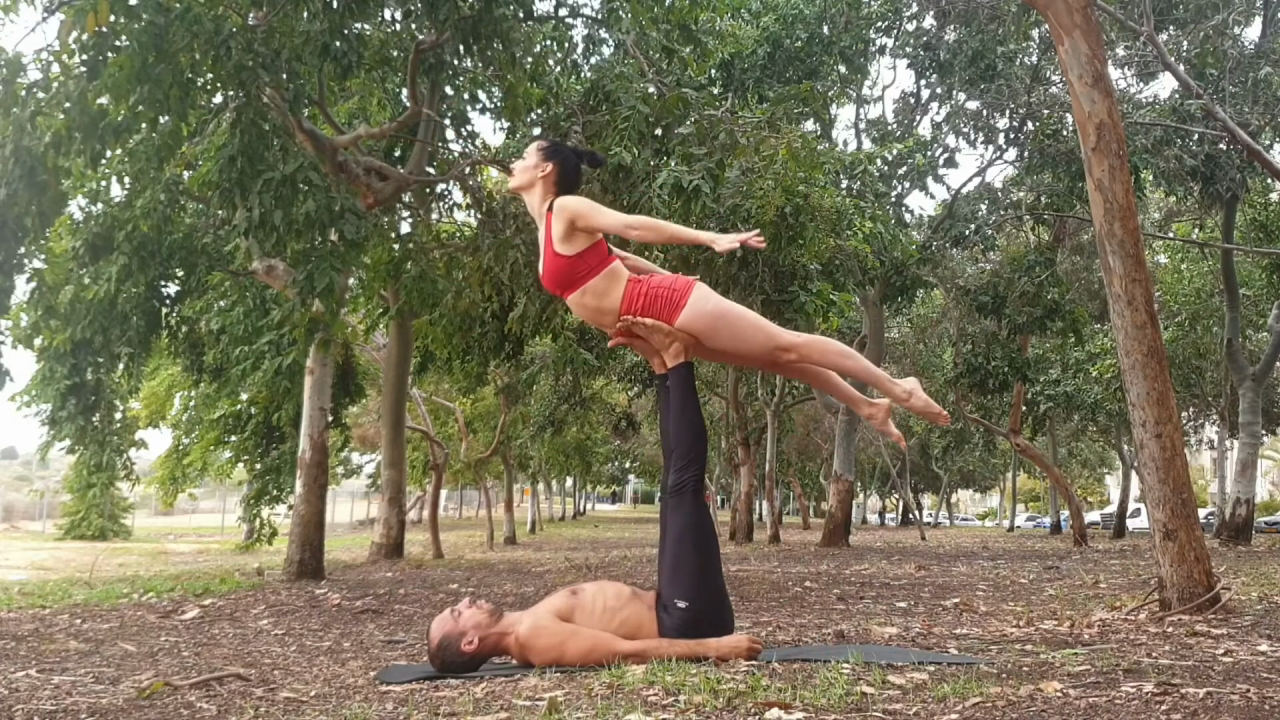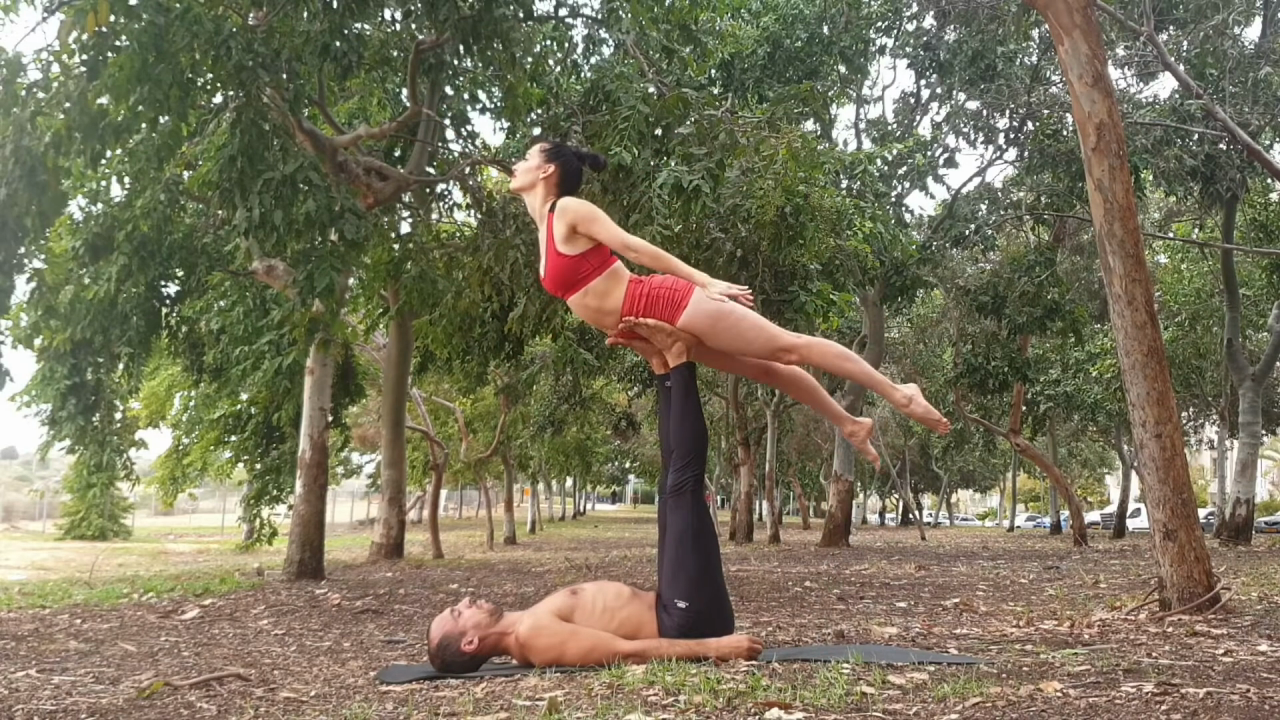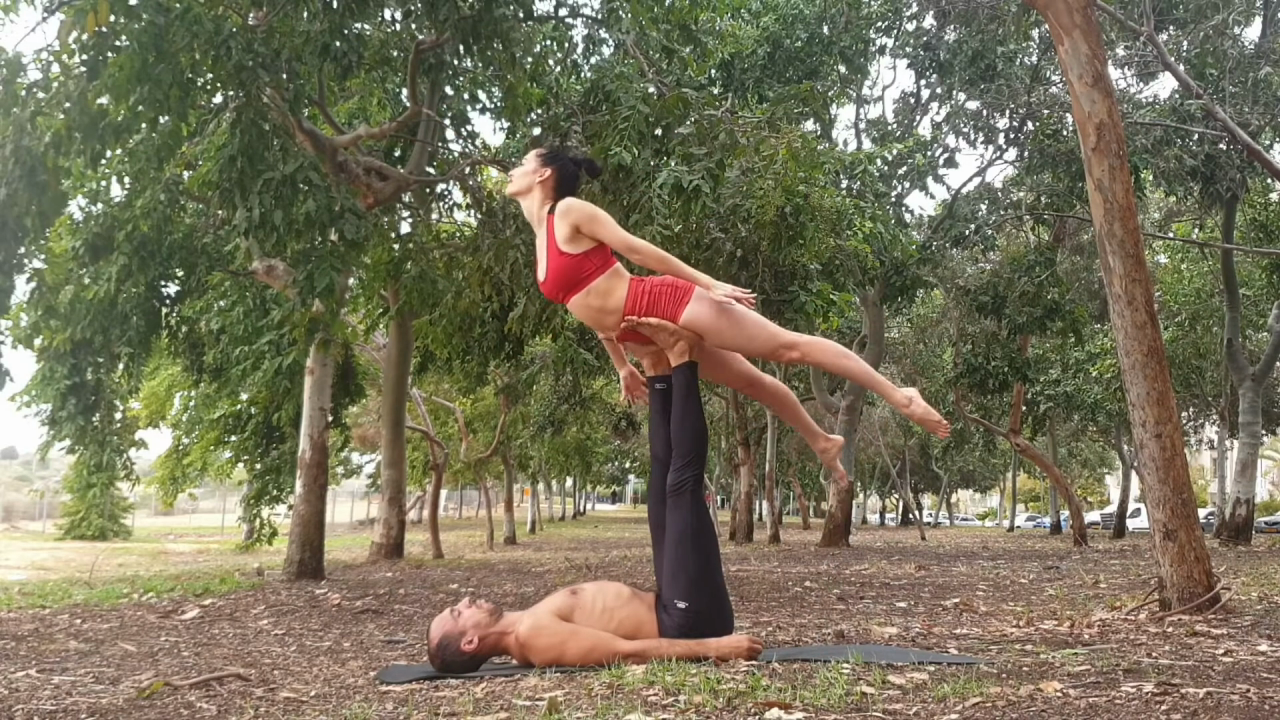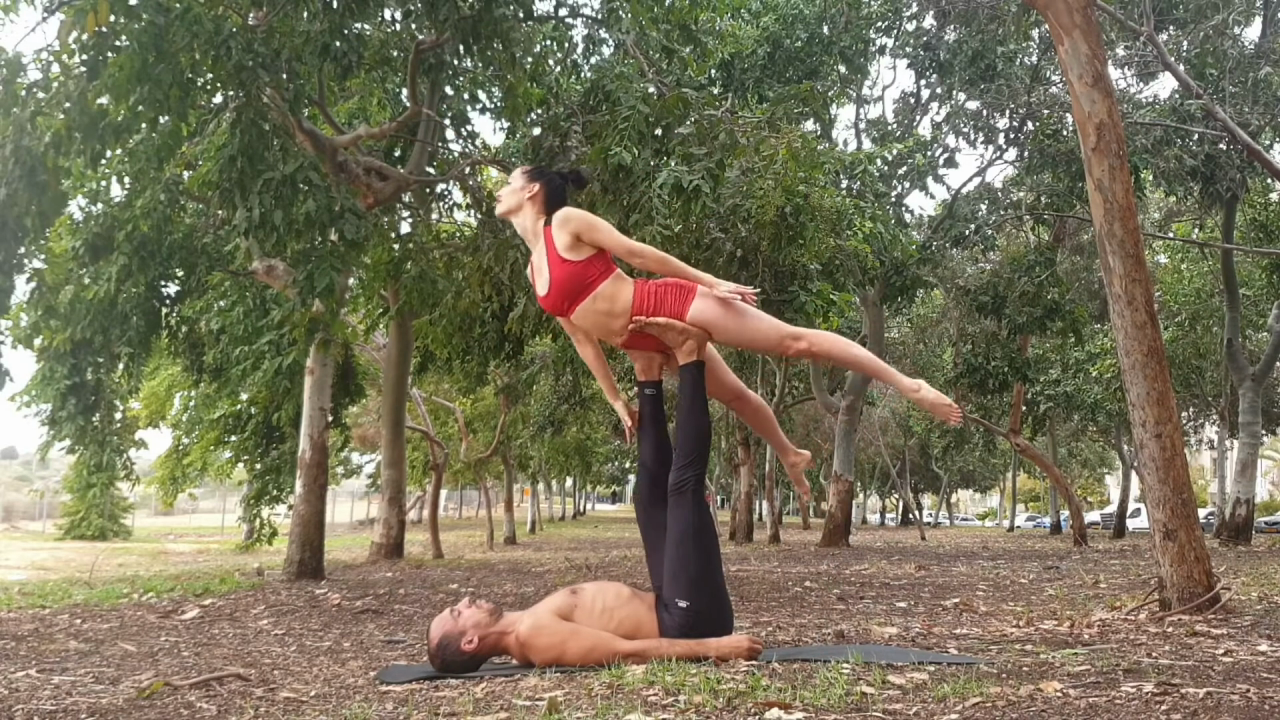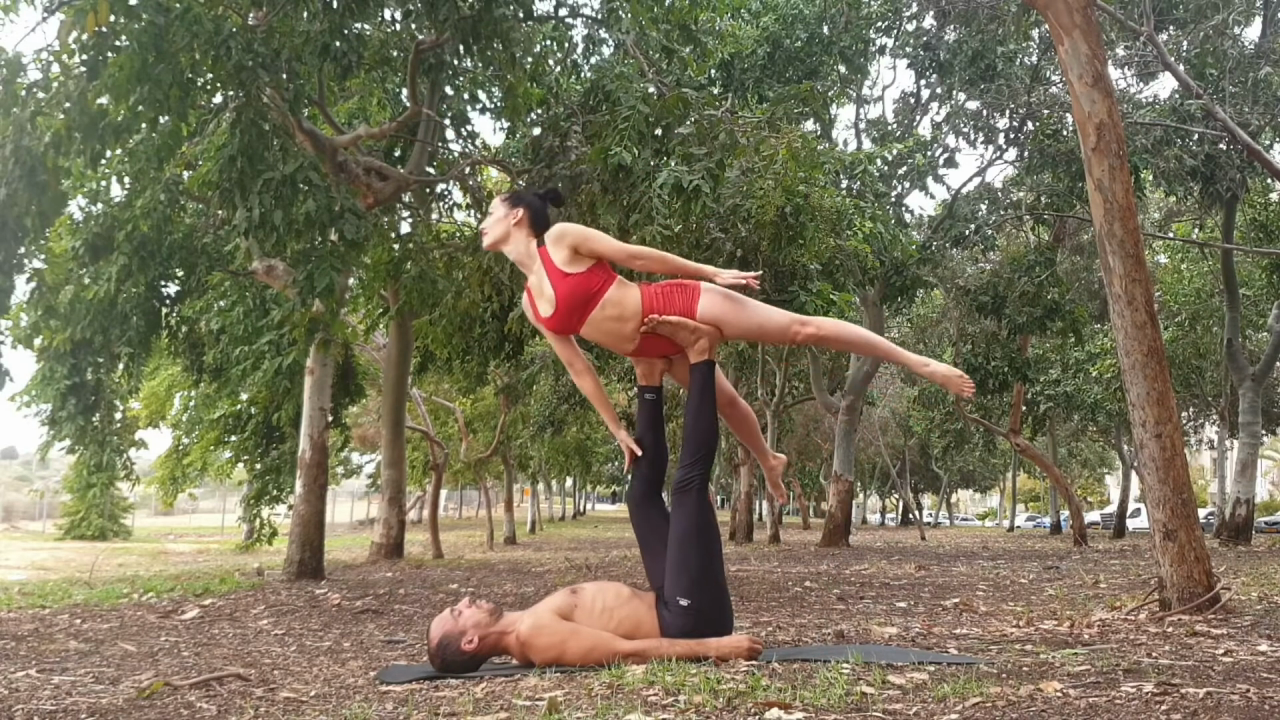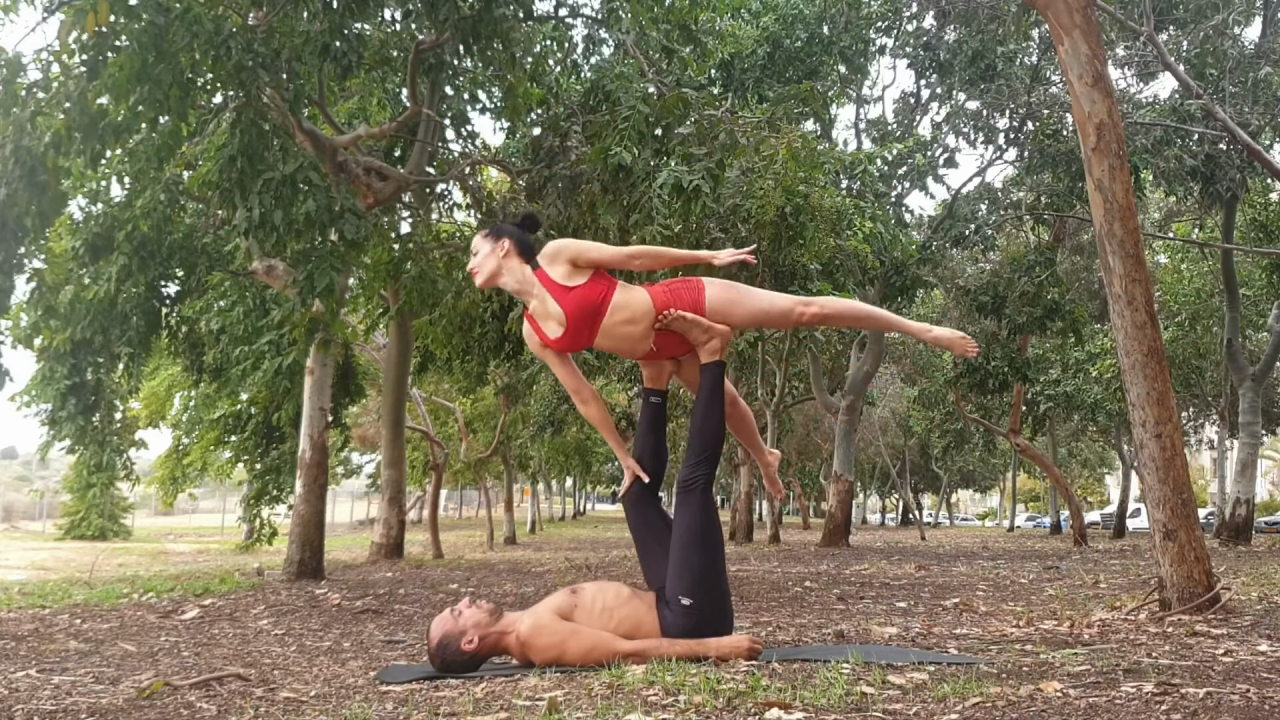
dt=0.2s
person 1, frame 1
left shoulder: (568, 210)
right shoulder: (548, 228)
left elbow: (636, 226)
left wrist: (712, 239)
left hip: (668, 305)
right hip: (656, 324)
left knee: (785, 346)
right knee: (772, 358)
left ankle: (896, 389)
right ankle: (865, 406)
person 1, frame 2
left shoulder: (569, 210)
right shoulder: (547, 234)
left elbow: (635, 247)
left wrist: (706, 282)
left hip: (669, 304)
right hip: (655, 326)
left knee: (786, 348)
right knee: (763, 366)
left ankle: (898, 394)
right ankle: (847, 423)
person 1, frame 3
left shoulder: (569, 212)
right shoulder: (542, 245)
left elbow: (637, 248)
right elbow: (591, 307)
left wrist: (709, 283)
right wrist: (622, 365)
left hip: (667, 303)
left knee: (788, 346)
right knee: (748, 378)
left ankle: (899, 396)
right ankle: (819, 440)
person 1, frame 4
left shoulder: (566, 221)
right shoulder: (535, 273)
left elbow: (636, 252)
right elbow: (582, 335)
left wrist: (711, 282)
right wrist: (615, 399)
left hip: (675, 305)
right hip: (653, 343)
left knee: (795, 341)
right knee: (731, 393)
left ankle: (907, 385)
right ankle: (788, 454)
person 1, frame 5
left shoulder: (561, 239)
right shoulder: (531, 305)
left elbow: (638, 256)
right elbow: (579, 368)
left wrist: (713, 274)
right wrist: (617, 430)
left hip: (682, 306)
right hip: (663, 347)
left knee: (801, 329)
right knee: (724, 402)
left ankle: (917, 362)
right ankle: (767, 460)
person 1, frame 6
left shoulder: (558, 255)
right shoulder: (534, 333)
left elbow: (635, 257)
right elbow: (584, 395)
left wrist: (709, 255)
right wrist: (624, 455)
left hip: (688, 303)
right hip: (668, 351)
left knee: (806, 310)
right knee: (723, 401)
left ankle: (920, 329)
right ankle: (764, 459)
person 2, frame 1
left shoulder: (530, 625)
right shoulder: (530, 636)
right elbow: (627, 652)
right wrist: (712, 647)
left hip: (676, 616)
right hip: (689, 624)
right knee: (684, 487)
left ankle: (666, 363)
right ankle: (675, 358)
person 2, frame 2
left shoulder: (530, 625)
right shoulder: (531, 635)
right elbow: (627, 653)
right wrist: (712, 647)
left hip: (676, 617)
right hip: (690, 624)
right knee: (683, 487)
left ankle: (666, 363)
right ankle: (676, 358)
person 2, frame 3
left shoulder: (530, 625)
right shoulder: (531, 635)
right elbow: (628, 653)
right wrist: (713, 646)
left hip: (676, 618)
right hip: (690, 625)
right knee: (683, 487)
left ankle: (664, 367)
right ankle: (680, 357)
person 2, frame 4
left shoulder: (530, 625)
right shoulder: (531, 635)
right elbow: (628, 652)
right wrist: (712, 647)
left hip: (677, 614)
right hip: (690, 623)
left knee: (651, 492)
right knee: (684, 487)
left ankle: (649, 373)
right ankle: (688, 356)
person 2, frame 5
left shoulder: (529, 625)
right shoulder: (531, 634)
right elbow: (628, 652)
right wrist: (712, 646)
left hip: (675, 611)
right hip: (690, 624)
left knee: (643, 493)
right knee: (688, 485)
left ankle: (649, 378)
right ankle: (699, 356)
person 2, frame 6
left shoulder: (529, 626)
right shoulder: (531, 634)
right elbow: (628, 653)
right wrist: (713, 646)
left hip: (676, 612)
right hip: (689, 623)
left knee: (638, 493)
right knee: (693, 484)
left ankle: (655, 382)
right ankle: (710, 356)
